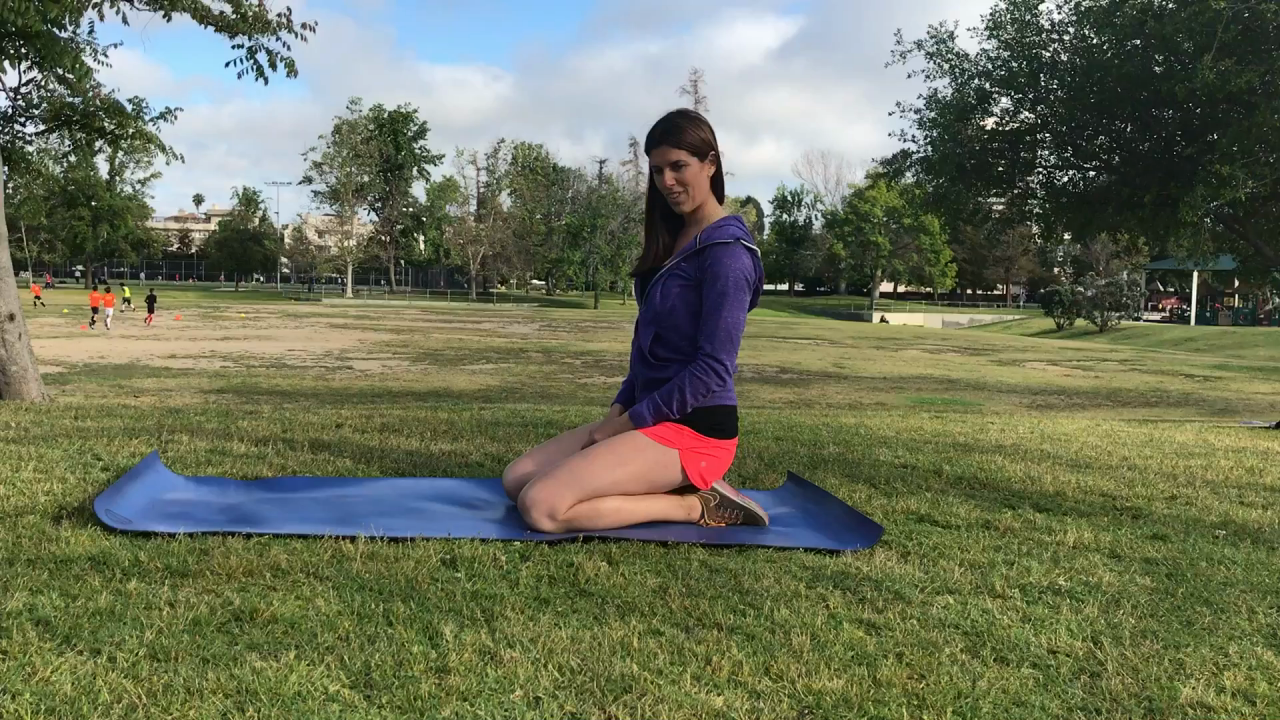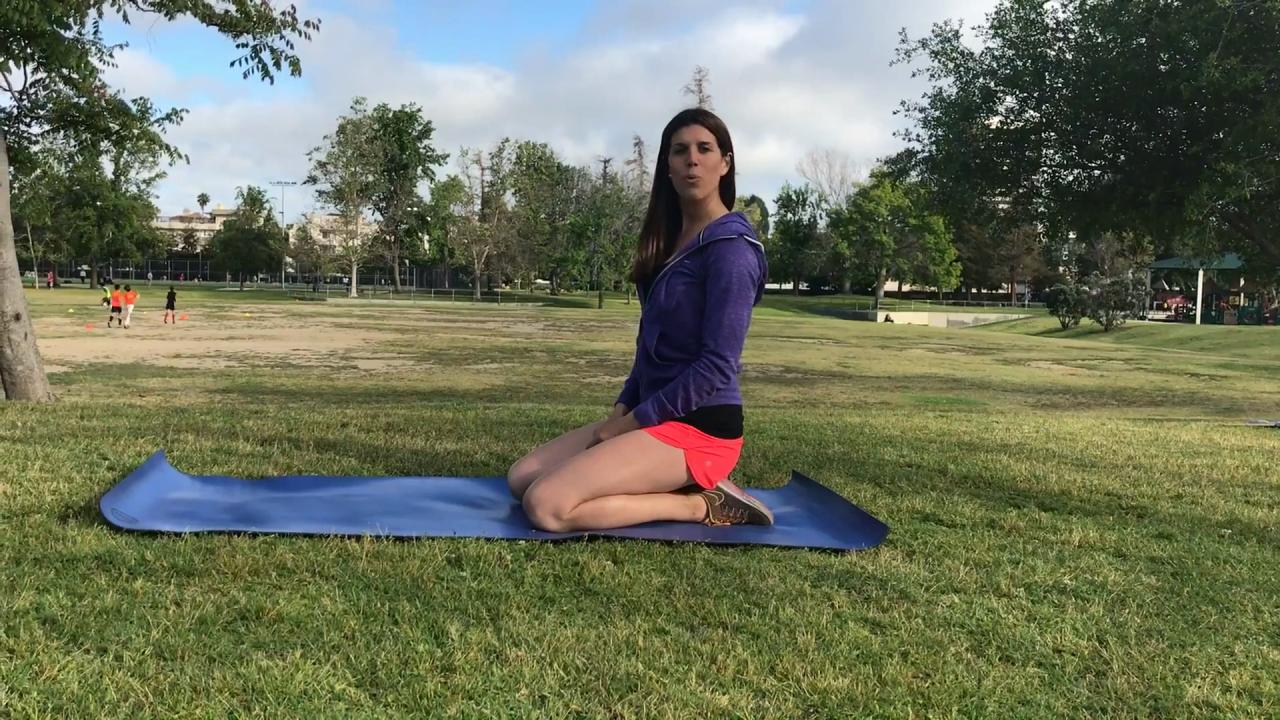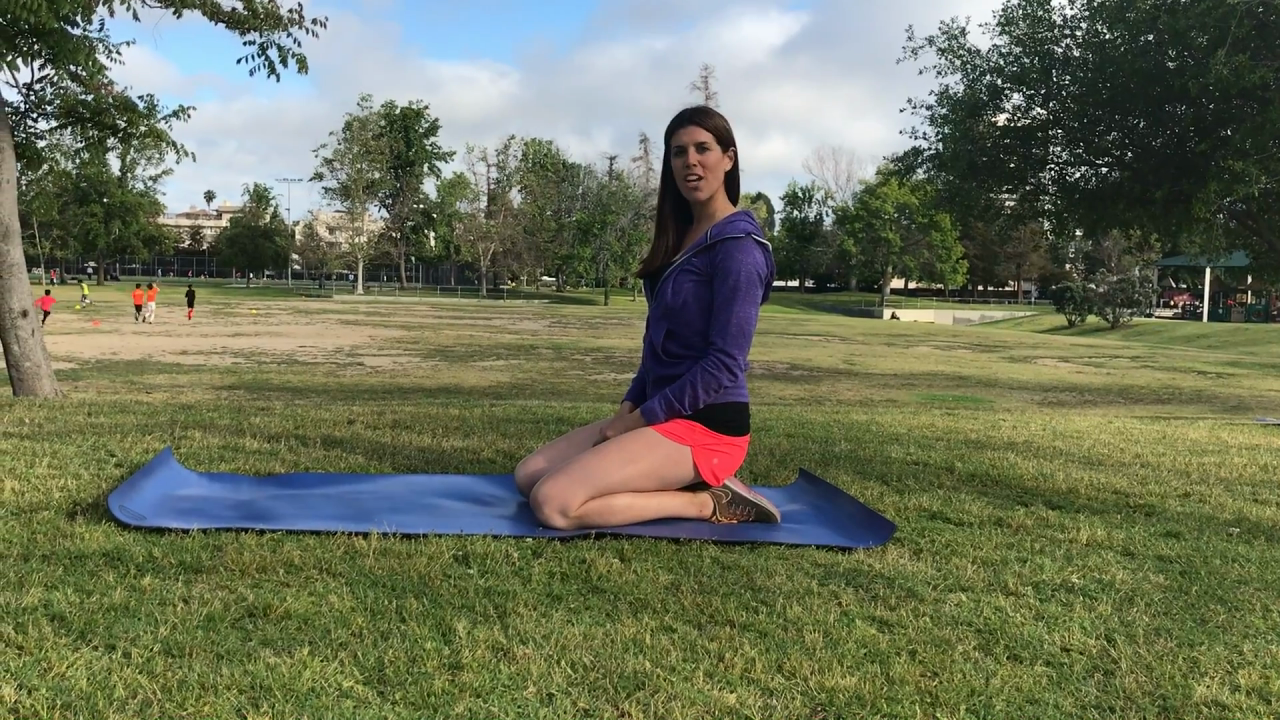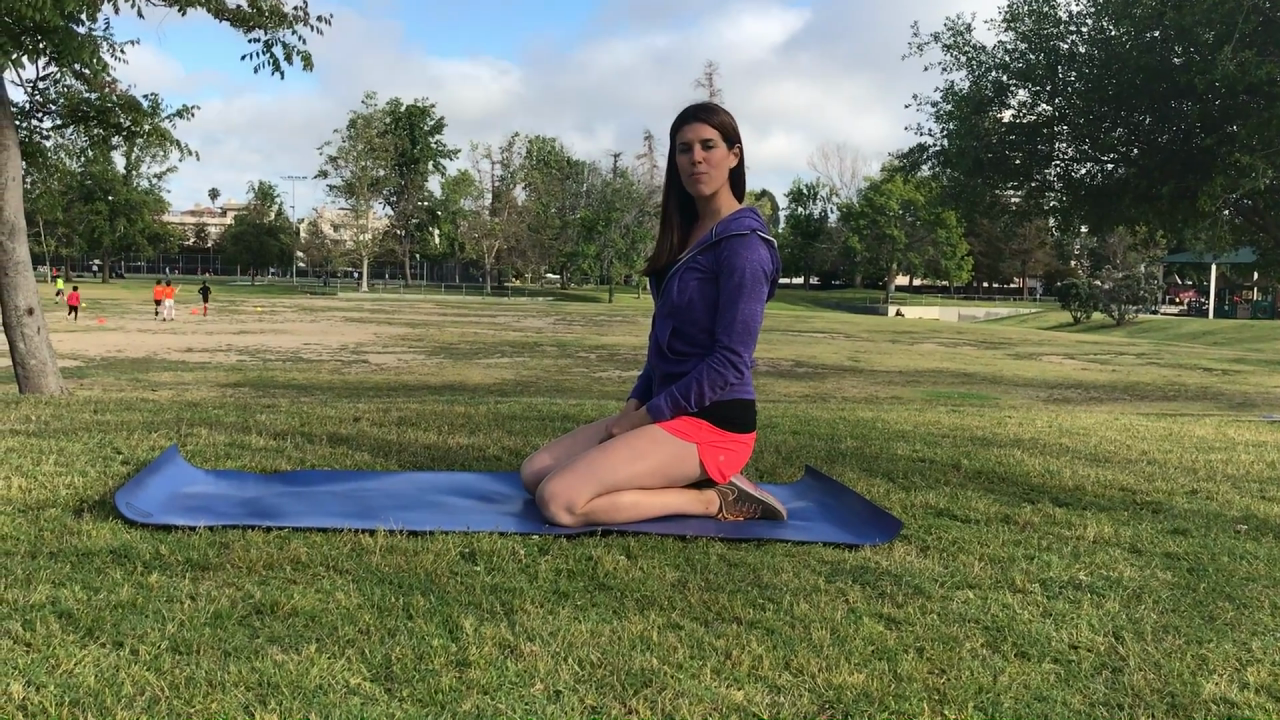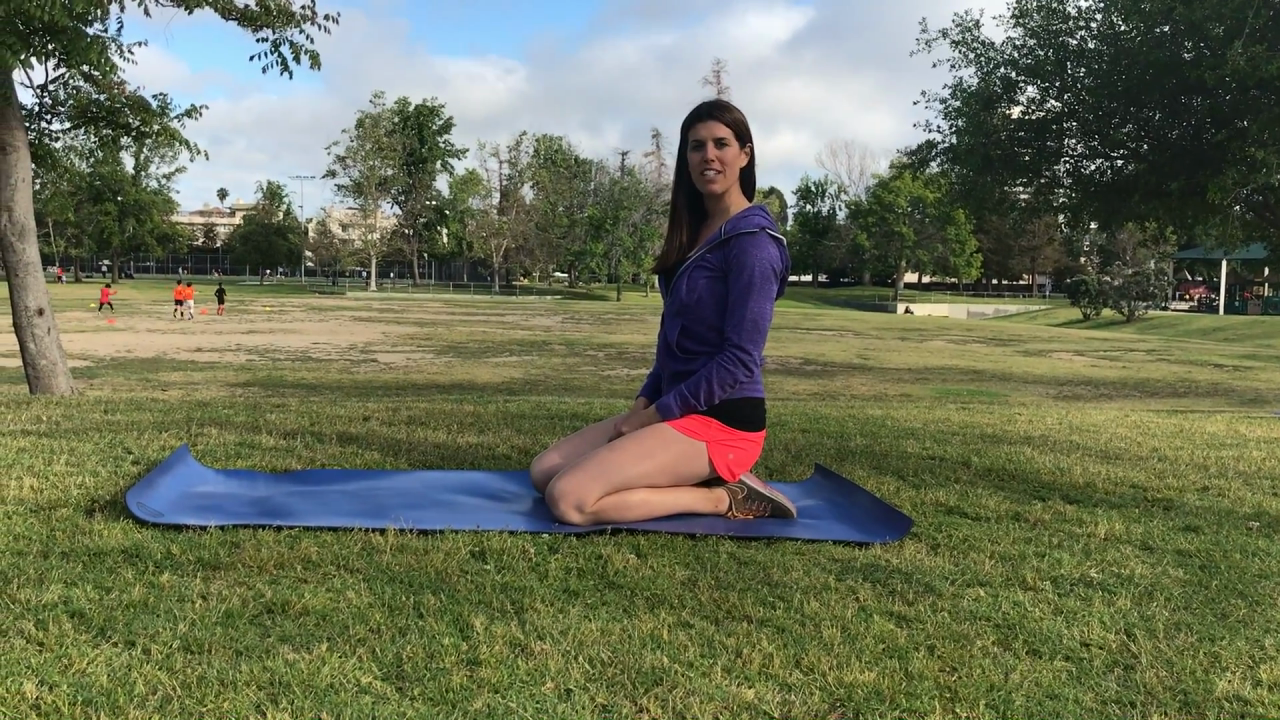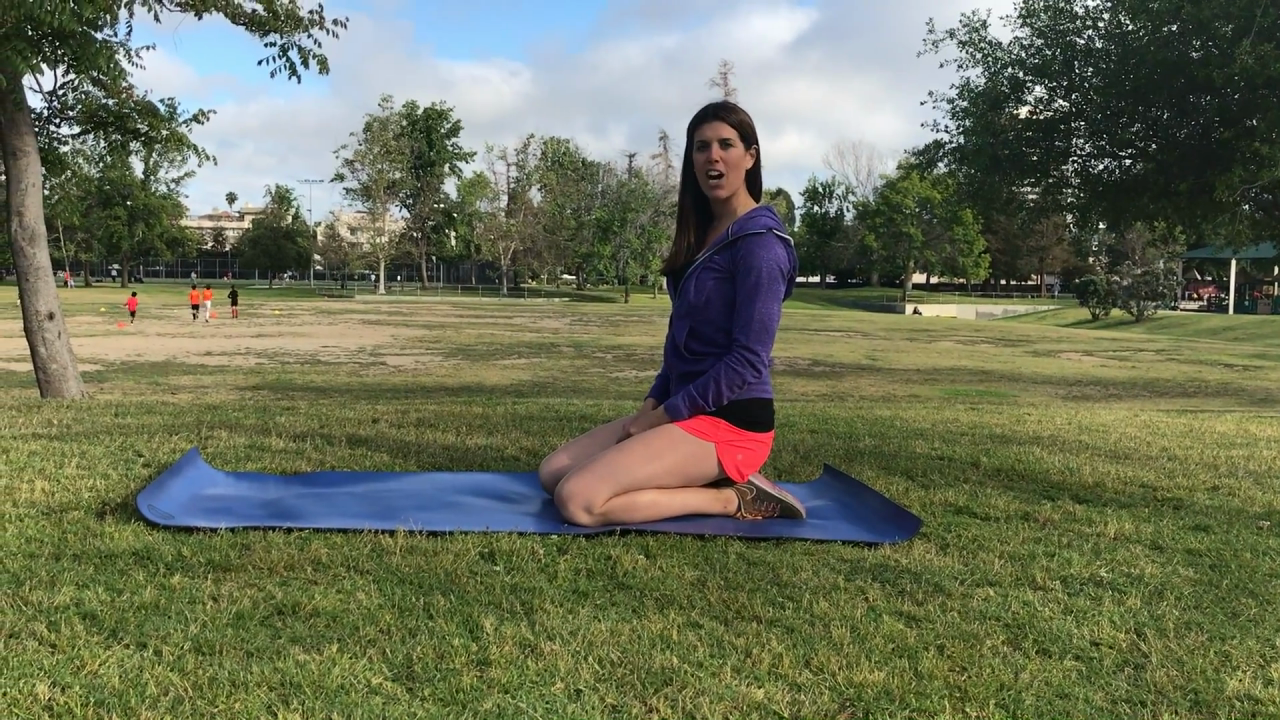
dt=0.5s
person 1, frame 1
left shoulder: (727, 252)
right shoulder: (671, 240)
left elbow: (713, 369)
left wrist: (628, 423)
right wrist: (618, 409)
left hip: (694, 426)
right hip: (650, 413)
left knee: (541, 506)
right knee: (516, 478)
left ankle: (696, 505)
right ankle: (681, 487)
person 1, frame 2
left shoulder: (730, 247)
right shoulder: (671, 239)
left elbow: (717, 365)
left wrist: (632, 421)
right wrist: (621, 408)
left hip: (699, 426)
right hip: (657, 413)
left knee: (545, 505)
right knee: (521, 477)
left ankle: (701, 504)
right ankle: (683, 488)
person 1, frame 3
left shoulder: (738, 246)
right shoulder: (680, 236)
left elbow: (725, 364)
left wrist: (638, 419)
right wrist: (628, 406)
left hip: (706, 423)
right hip: (663, 410)
left knee: (552, 502)
right knee: (528, 475)
left ankle: (708, 502)
right ankle: (691, 484)
person 1, frame 4
left shoulder: (743, 243)
right shoulder: (685, 233)
left elbow: (730, 361)
left wrist: (644, 416)
right wrist: (634, 404)
left hip: (712, 421)
right hip: (669, 407)
left knee: (558, 499)
right knee: (534, 471)
left ankle: (713, 498)
right ankle: (698, 481)
person 1, frame 5
left shoulder: (752, 242)
right shoulder: (694, 231)
left elbow: (740, 360)
left wrist: (653, 415)
right wrist: (643, 402)
left hip: (722, 419)
right hip: (679, 406)
left knee: (569, 498)
right knee: (544, 471)
left ankle: (724, 498)
right ankle: (712, 481)
person 1, frame 6
left shoulder: (759, 242)
right shoulder: (702, 232)
left elbow: (747, 360)
left wrist: (661, 416)
right wrist: (651, 404)
left hip: (729, 420)
right hip: (686, 406)
left knee: (577, 499)
right knee: (553, 472)
left ankle: (731, 498)
right ankle: (713, 480)
